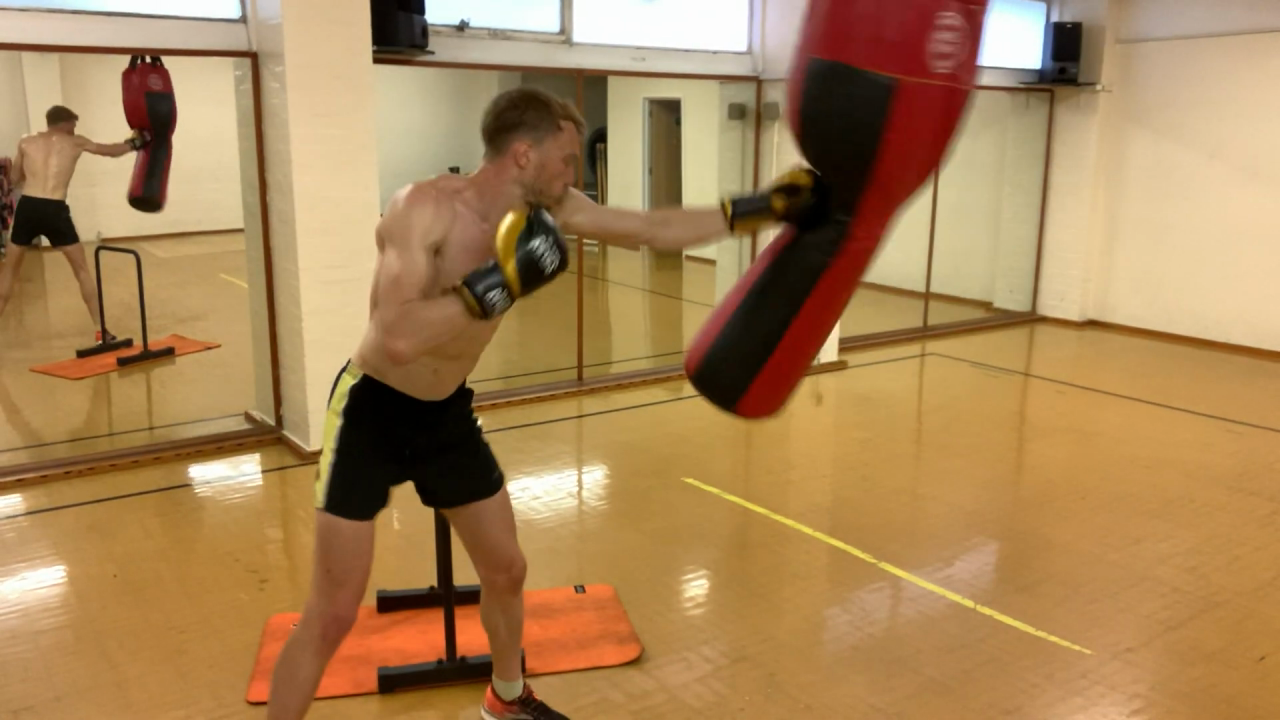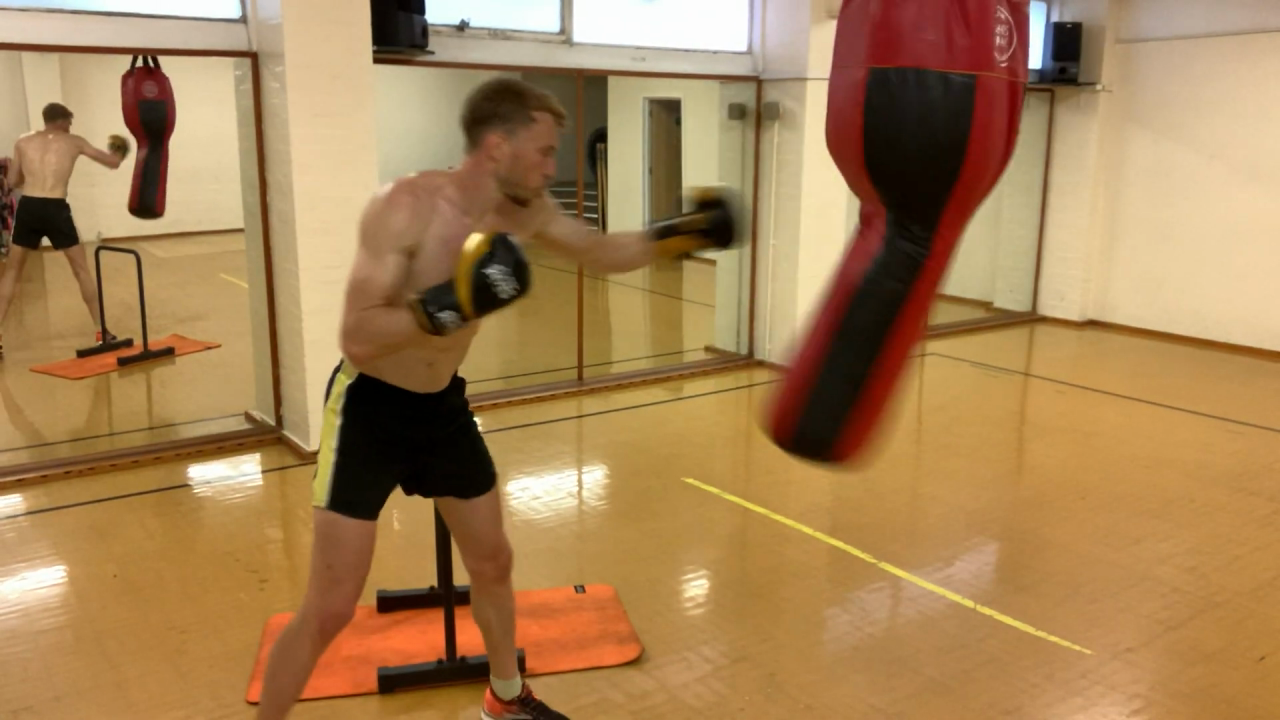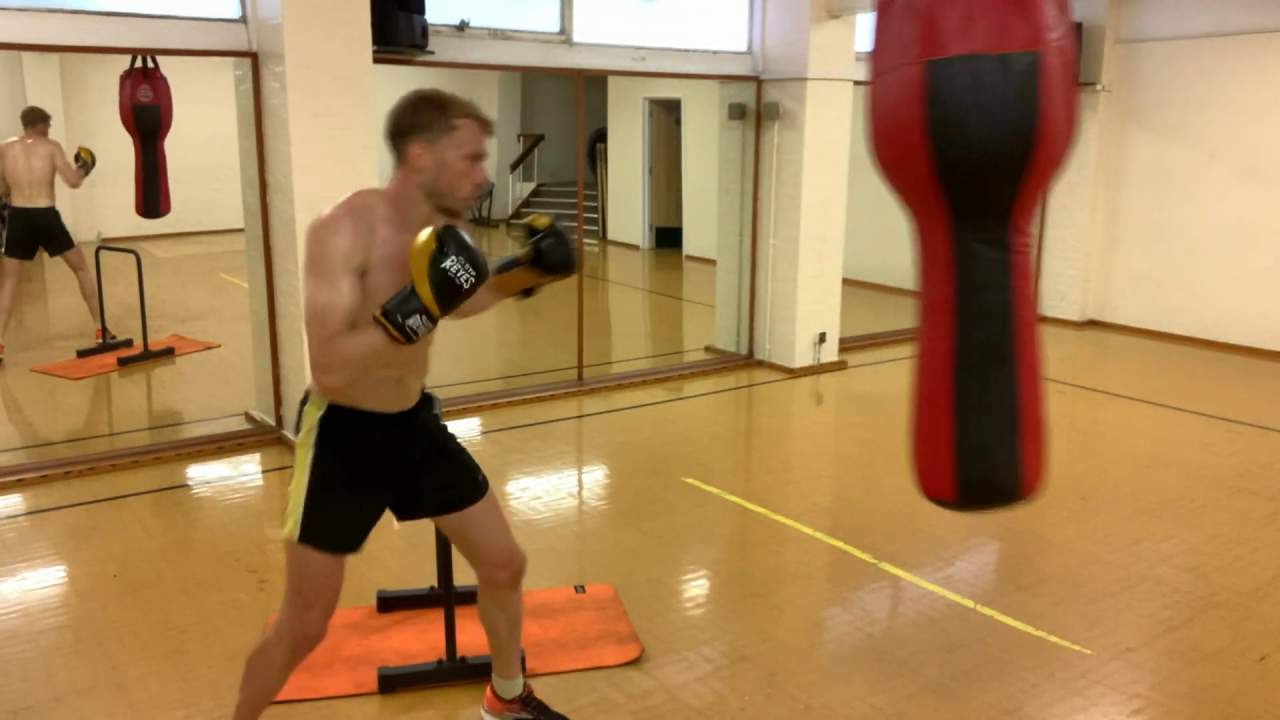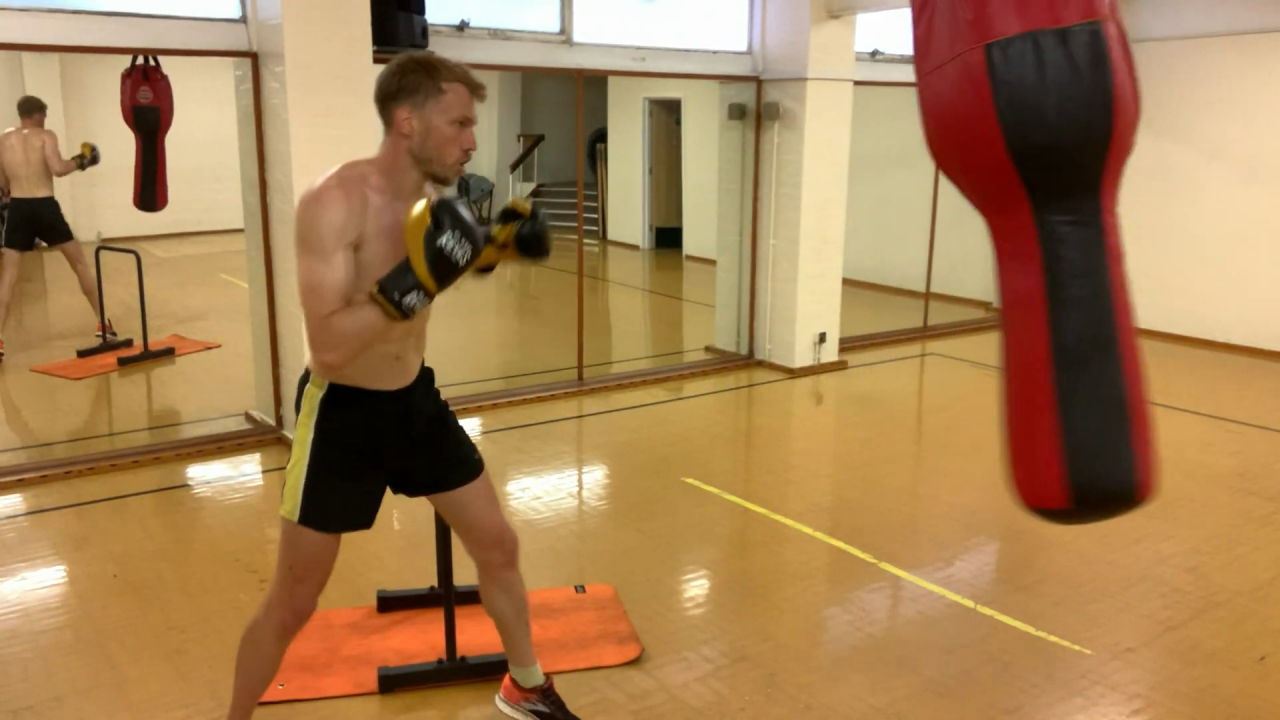
dt=0.2s
person 1, frame 1
left shoulder: (543, 211)
right shoulder: (422, 207)
left elbow: (660, 231)
right elbow: (399, 342)
left wrist: (765, 208)
right wrist: (498, 280)
left hip: (446, 414)
right hip: (372, 408)
left knee: (506, 571)
right knee: (332, 614)
person 1, frame 2
left shoulder: (521, 208)
right shoulder: (401, 206)
left elbow: (603, 253)
right elbow: (357, 340)
left wrist: (682, 230)
right wrist: (454, 299)
left hip: (441, 405)
right hip: (369, 405)
left knee: (493, 560)
right knee: (330, 609)
person 1, frame 3
left shoulder: (437, 222)
right shoulder: (342, 229)
left elbow: (462, 304)
right elbow: (333, 372)
left wrist: (530, 266)
right wrist: (418, 304)
left hip: (414, 424)
right hip: (341, 434)
left knee: (505, 563)
right knee: (303, 630)
person 1, frame 4
left shoulder: (425, 195)
right shoulder: (334, 201)
right elbow: (329, 349)
right wrist: (414, 279)
left hip: (417, 402)
right hip: (342, 415)
left knee: (498, 545)
right knee: (291, 606)
person 2, frame 1
left shoulder: (26, 142)
right shoulder: (75, 142)
right elbow: (113, 151)
right wrist: (136, 142)
left hip: (27, 206)
right hip: (55, 210)
right knee: (81, 269)
right ankle: (101, 331)
person 2, frame 2
left shoulder: (23, 141)
right shoulder: (73, 141)
right elbow: (113, 162)
right wrist: (121, 150)
left hip: (28, 206)
right hip: (56, 209)
right knee: (81, 270)
right ankle: (100, 331)
person 2, frame 3
right shoulder: (51, 147)
right elbow: (73, 181)
right wrist: (85, 165)
right hip: (46, 216)
right knee: (81, 269)
right ankle: (100, 329)
person 2, frame 4
right shoulder: (46, 136)
right elbow: (58, 169)
right wrist: (82, 160)
right hip: (45, 207)
right knee: (79, 263)
right ankle: (102, 323)
